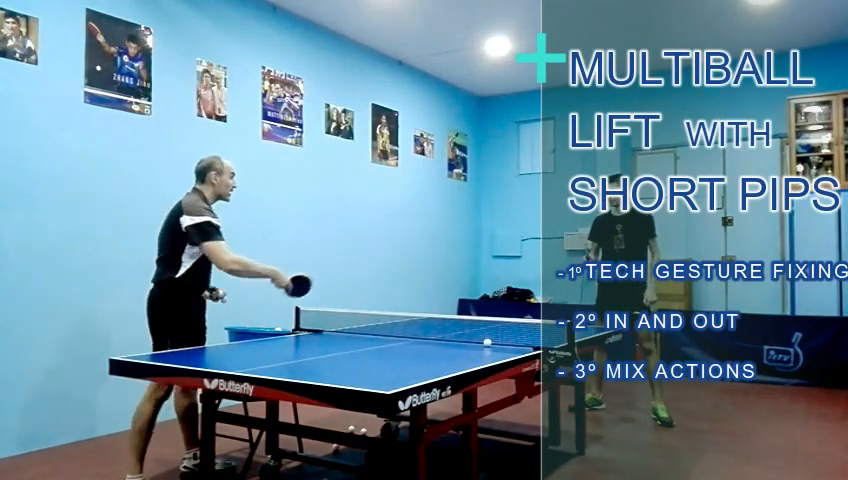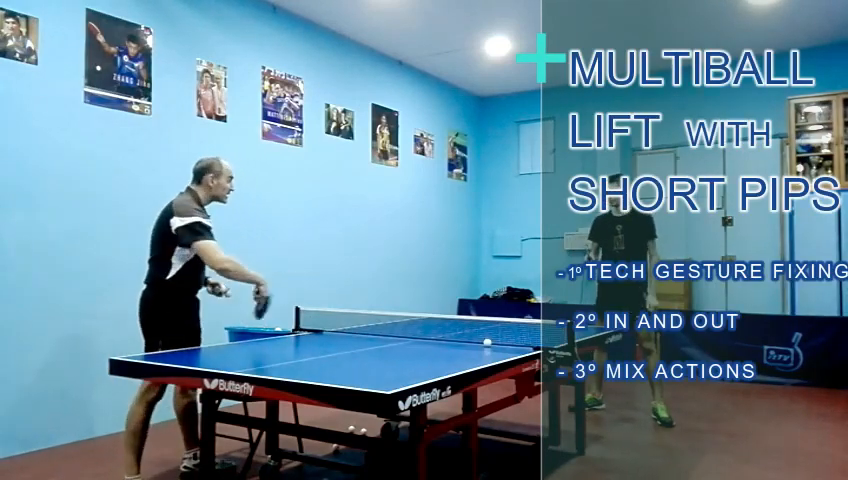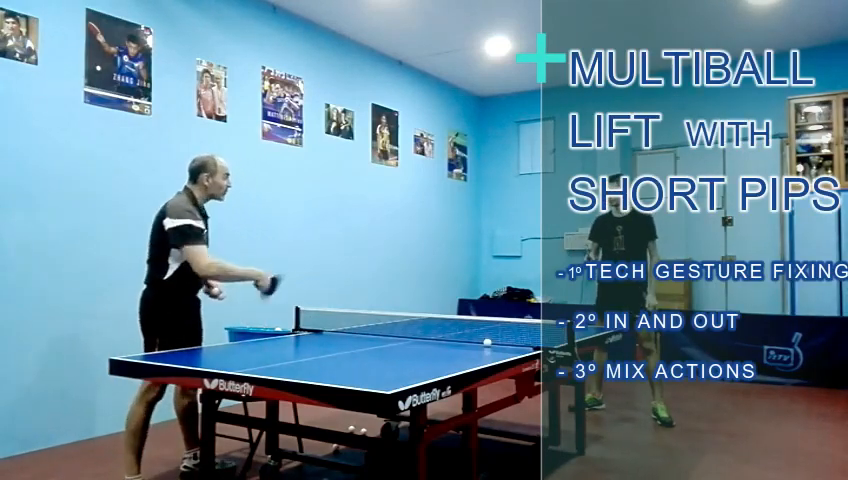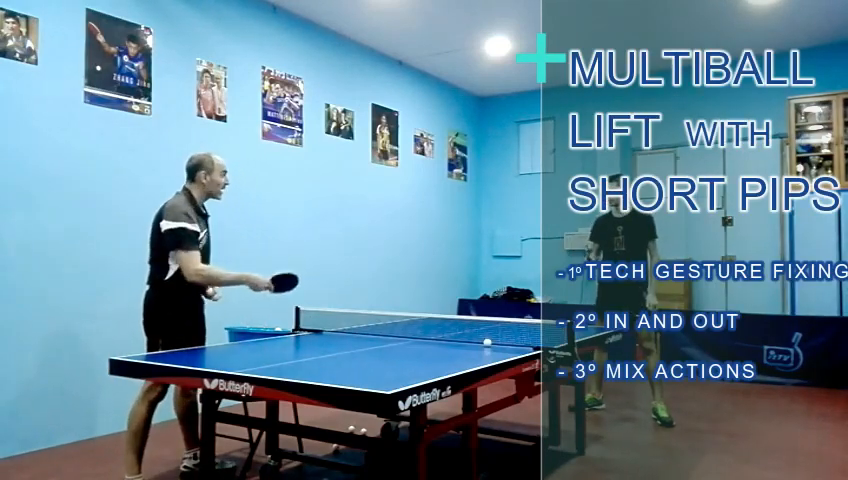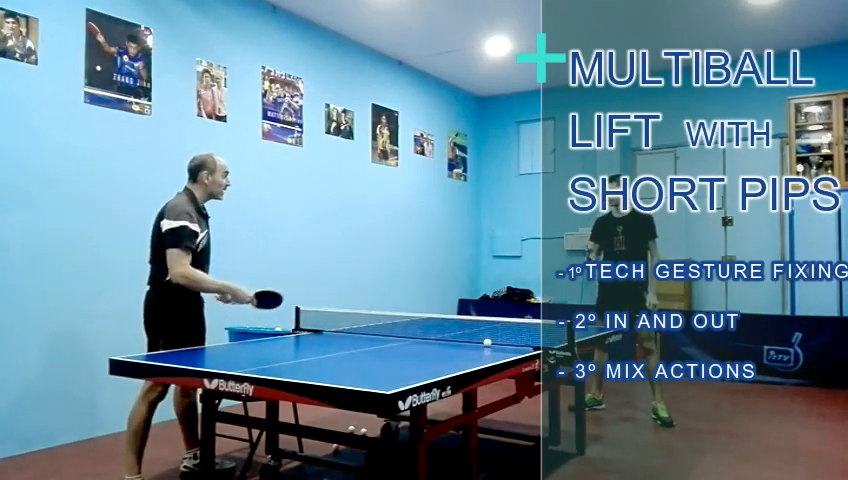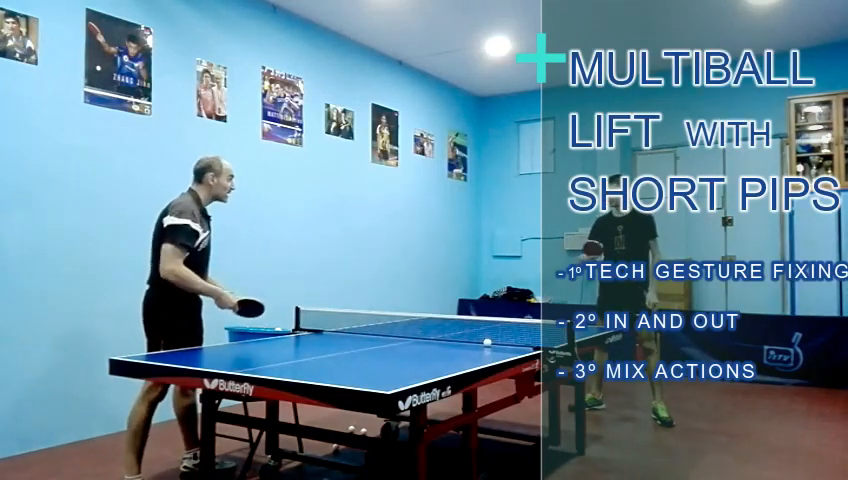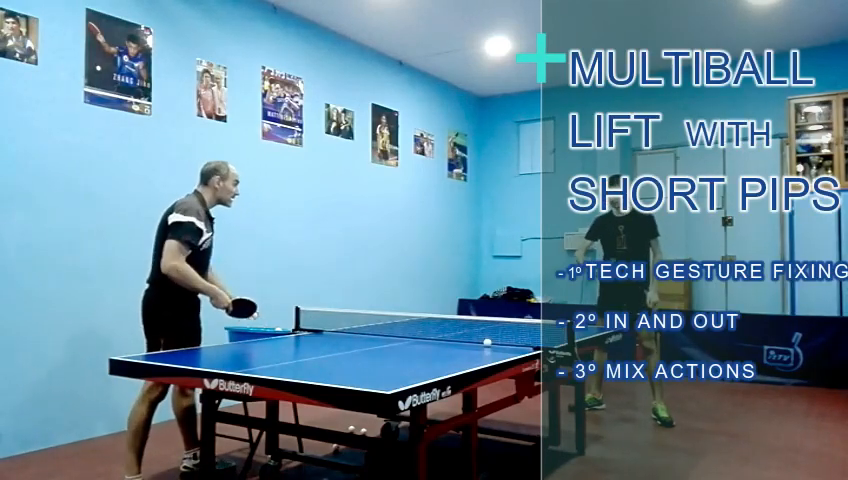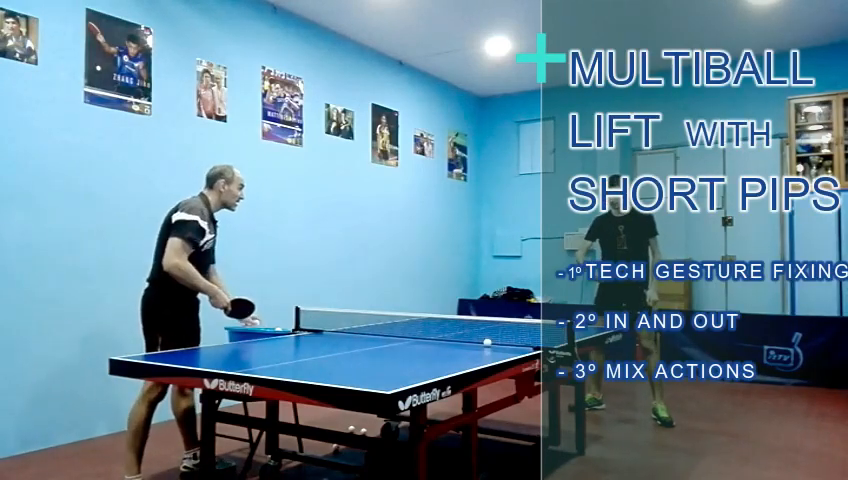
dt=0.2s
person 1, frame 1
left shoulder: (197, 208)
right shoulder: (195, 210)
right elbow: (228, 263)
left wrist: (206, 288)
right wrist: (272, 273)
left hip: (187, 305)
right hip: (171, 306)
right knee: (161, 387)
person 1, frame 2
left shoulder: (193, 210)
right shoulder: (186, 210)
right elbow: (220, 262)
left wrist: (207, 282)
right wrist: (257, 280)
left hip: (182, 306)
right hip: (163, 307)
right knee: (153, 388)
person 1, frame 3
left shoulder: (195, 210)
right shoulder: (180, 211)
right elbow: (205, 266)
left wrist: (207, 284)
right wrist: (253, 275)
left hip: (185, 307)
right hip: (163, 308)
left knee: (188, 382)
right knee: (153, 387)
person 1, frame 4
left shoulder: (197, 210)
right shoulder: (178, 212)
right elbow: (193, 271)
left wrist: (205, 288)
right wrist: (247, 279)
left hip: (188, 308)
right hip: (167, 309)
left knee: (189, 383)
right knee: (155, 387)
person 1, frame 5
left shoulder: (197, 211)
right shoulder: (179, 212)
right elbow: (179, 273)
left wrist: (218, 290)
right wrist: (230, 288)
left hip: (188, 309)
right hip: (167, 310)
right knee: (155, 387)
person 1, frame 6
left shoulder: (199, 213)
right shoulder: (183, 211)
right elbow: (170, 270)
left wrist: (227, 295)
right wrist: (216, 293)
left hip: (185, 309)
right hip: (166, 310)
left knee: (187, 383)
right knee: (156, 387)
person 1, frame 7
left shoulder: (202, 216)
right shoulder: (188, 211)
right elbow: (171, 266)
left wrist: (232, 301)
right wrist: (213, 293)
left hip: (184, 309)
right hip: (165, 308)
left knee: (186, 382)
right knee: (155, 387)
person 1, frame 8
left shoulder: (207, 220)
right shoulder: (191, 211)
left elbow: (210, 274)
right elbow: (172, 263)
right wrist: (212, 292)
left hip: (184, 308)
right hip: (164, 307)
left knee: (185, 382)
right knee: (155, 387)
person 2, frame 1
left shoulder: (643, 219)
right shoulder: (600, 222)
left elbow: (654, 254)
right elbow: (593, 253)
left wrist: (650, 286)
right wrist: (591, 260)
left hip: (636, 291)
right hip: (608, 291)
left knee: (649, 345)
right knee: (600, 342)
left ankle: (658, 404)
right ankle: (595, 395)
person 2, frame 2
left shoulder: (643, 219)
right shoulder: (600, 222)
left elbow: (653, 256)
right elbow: (593, 253)
left wrist: (651, 292)
right wrist: (592, 259)
left hip: (636, 291)
right hip: (608, 291)
left knee: (649, 345)
right knee: (600, 343)
left ankle: (658, 404)
right ankle: (595, 395)
person 2, frame 3
left shoulder: (643, 220)
right shoulder: (601, 222)
left elbow: (654, 257)
right elbow: (593, 253)
left wrist: (651, 292)
right wrist: (592, 259)
left hip: (636, 292)
right hip: (608, 292)
left knee: (649, 346)
right knee: (600, 343)
left ankle: (658, 404)
right ankle: (594, 395)
person 2, frame 4
left shoulder: (643, 220)
right shoulder: (601, 223)
left elbow: (654, 257)
right elbow: (594, 254)
left wrist: (652, 291)
right wrist: (592, 259)
left hip: (637, 291)
right hip: (608, 292)
left knee: (649, 345)
right knee: (600, 343)
left ankle: (658, 404)
right ankle: (595, 395)
person 2, frame 5
left shoulder: (643, 220)
right shoulder: (601, 223)
left elbow: (654, 256)
right elbow: (594, 255)
left wrist: (652, 290)
right wrist: (592, 258)
left hip: (637, 291)
right hip: (609, 292)
left knee: (649, 346)
right knee: (600, 343)
left ankle: (658, 404)
right ankle: (594, 395)
person 2, frame 6
left shoulder: (644, 219)
right shoulder: (602, 223)
left elbow: (655, 255)
right elbow: (589, 255)
left wrist: (652, 289)
right wrist: (589, 258)
left hip: (637, 291)
right hip: (609, 291)
left knee: (650, 345)
right knee: (600, 343)
left ankle: (658, 404)
right ankle: (595, 395)
person 2, frame 7
left shoulder: (645, 219)
right shoulder: (602, 222)
left elbow: (657, 255)
right elbow: (580, 252)
left wrist: (653, 288)
left hip: (638, 291)
right hip: (610, 291)
left knee: (650, 345)
right knee: (600, 343)
left ankle: (658, 404)
right ankle: (595, 395)
person 2, frame 8
left shoulder: (643, 219)
right shoulder: (600, 222)
left elbow: (655, 254)
right elbow: (580, 253)
left wrist: (652, 287)
left hip: (637, 290)
right hip: (608, 290)
left knee: (649, 345)
left ankle: (658, 404)
right ankle: (595, 395)
